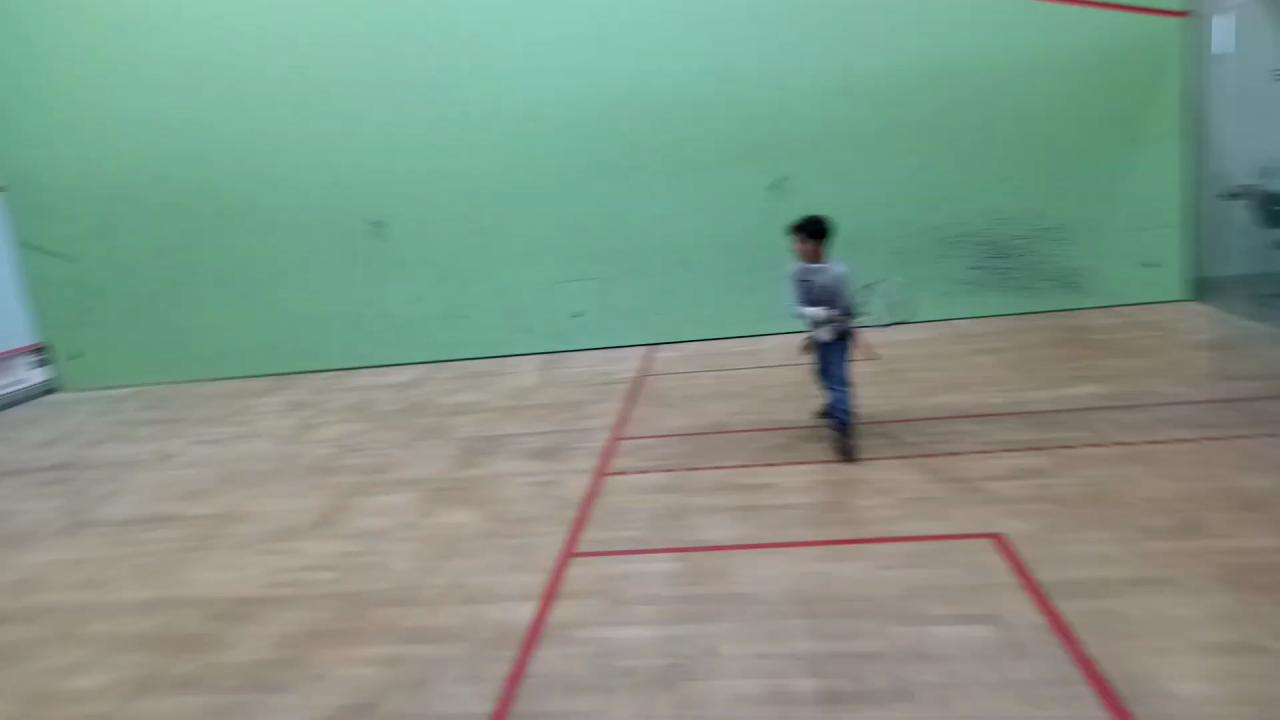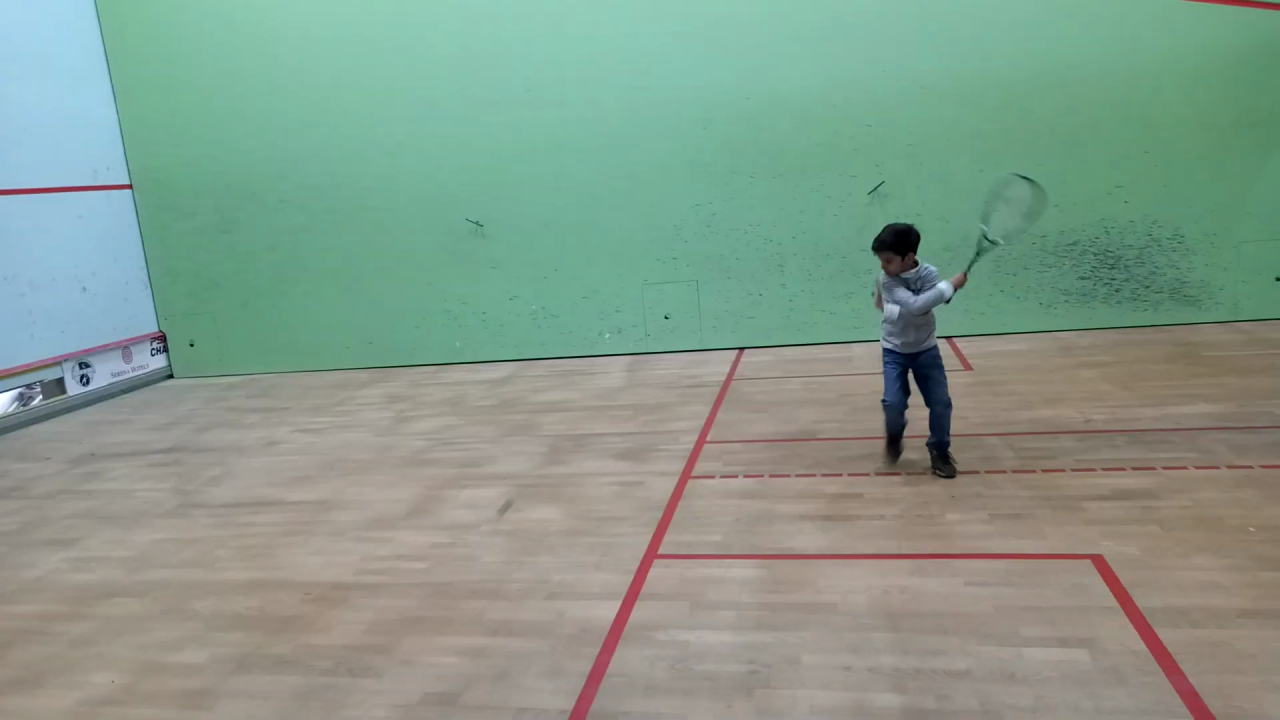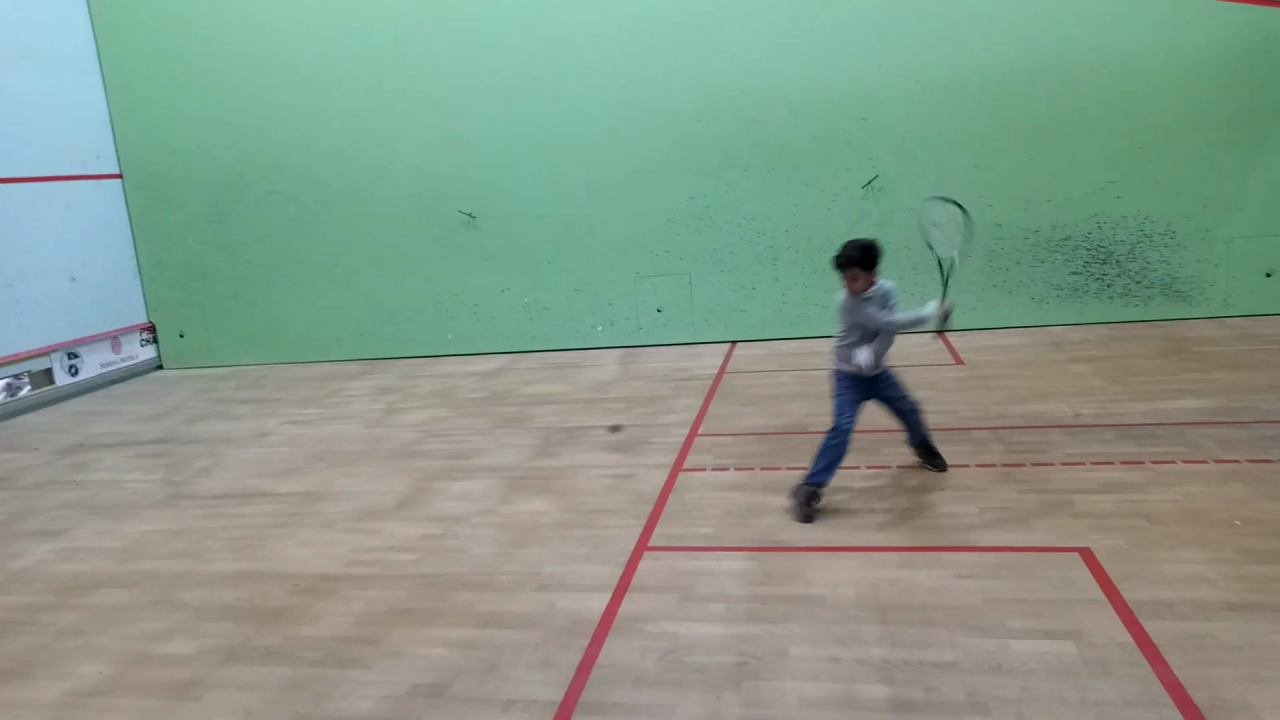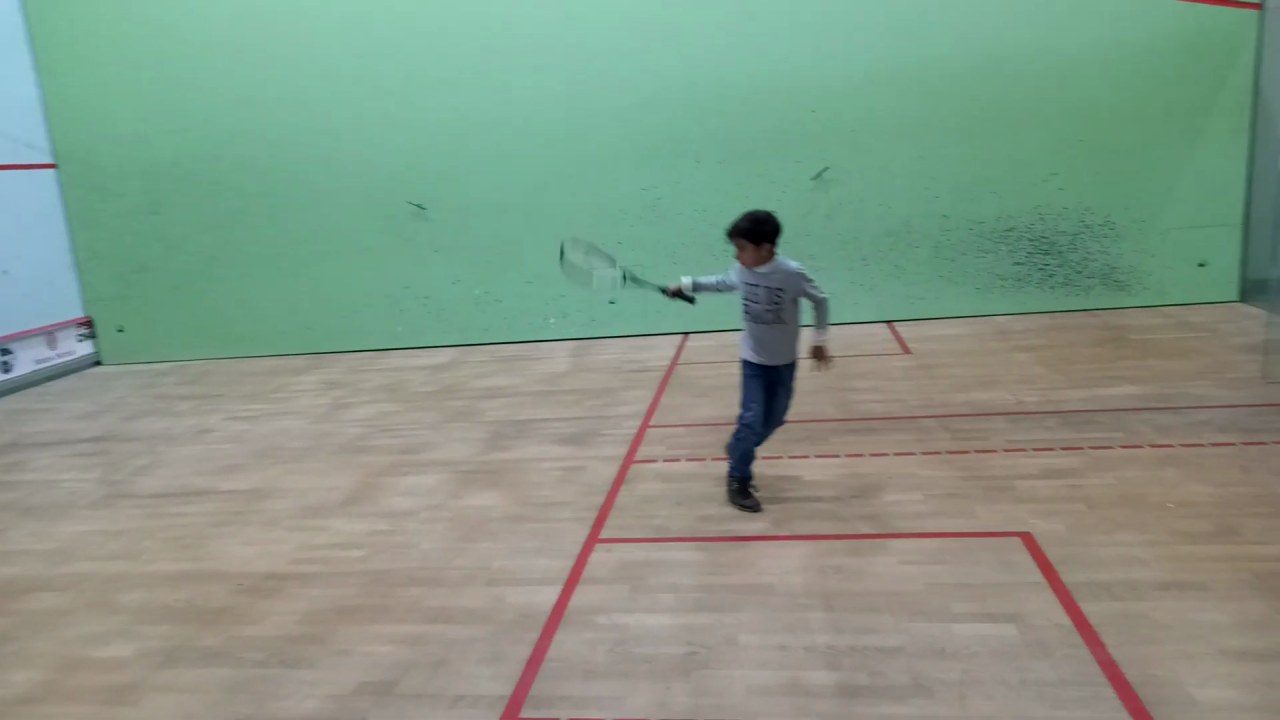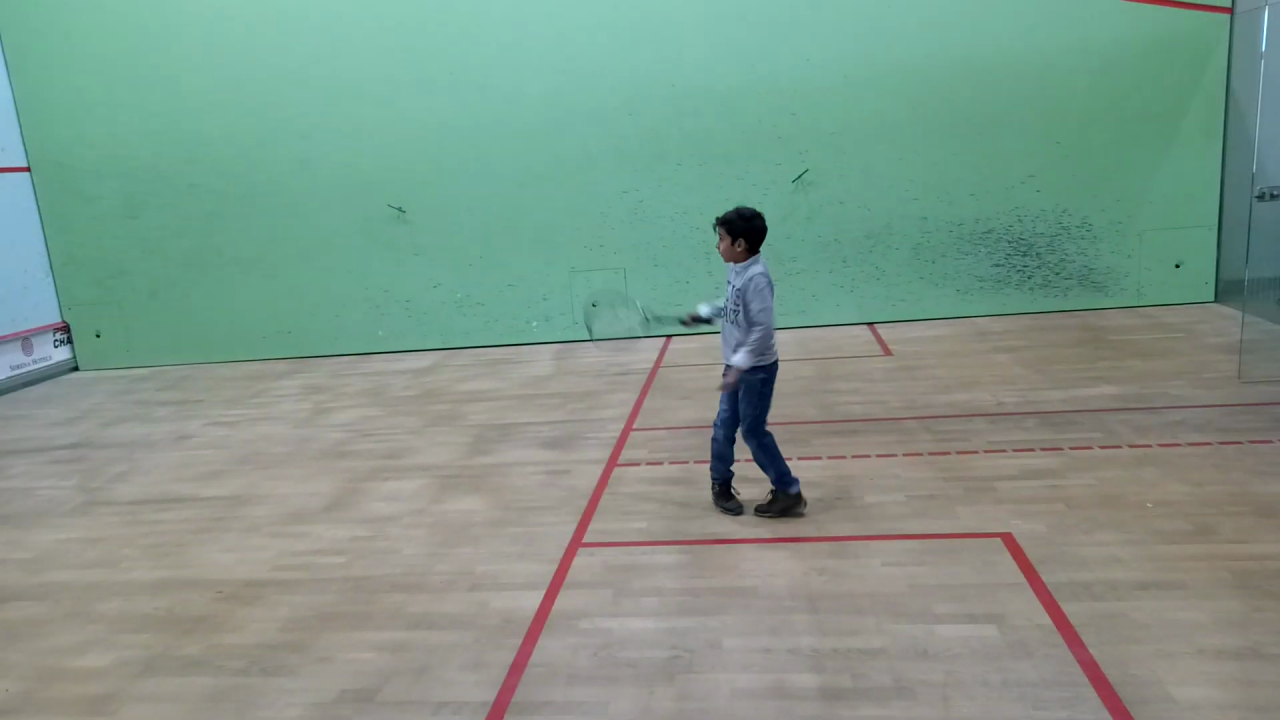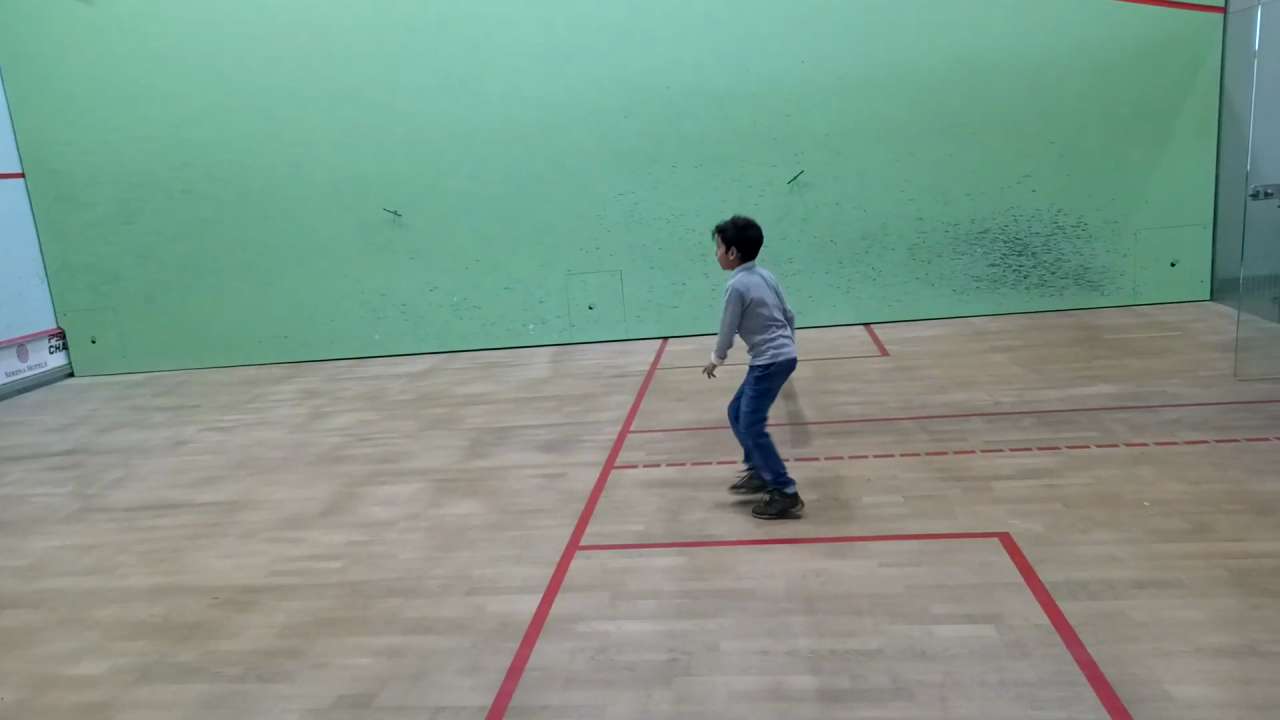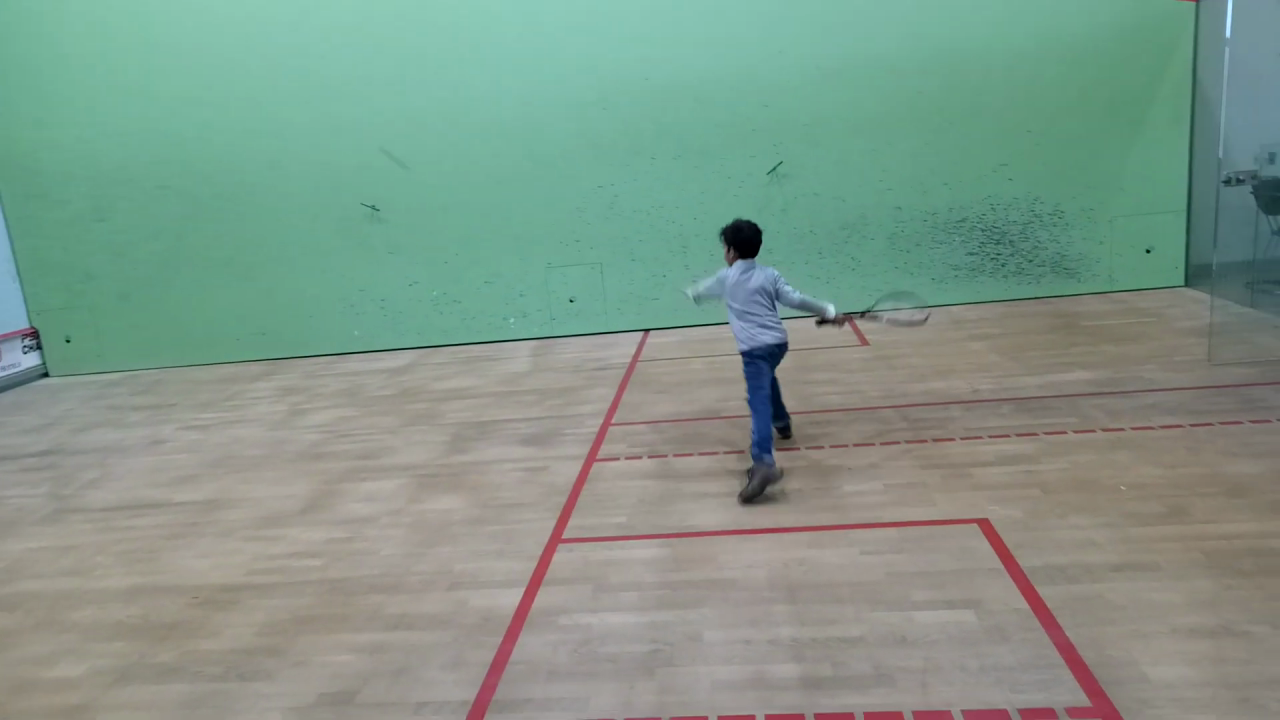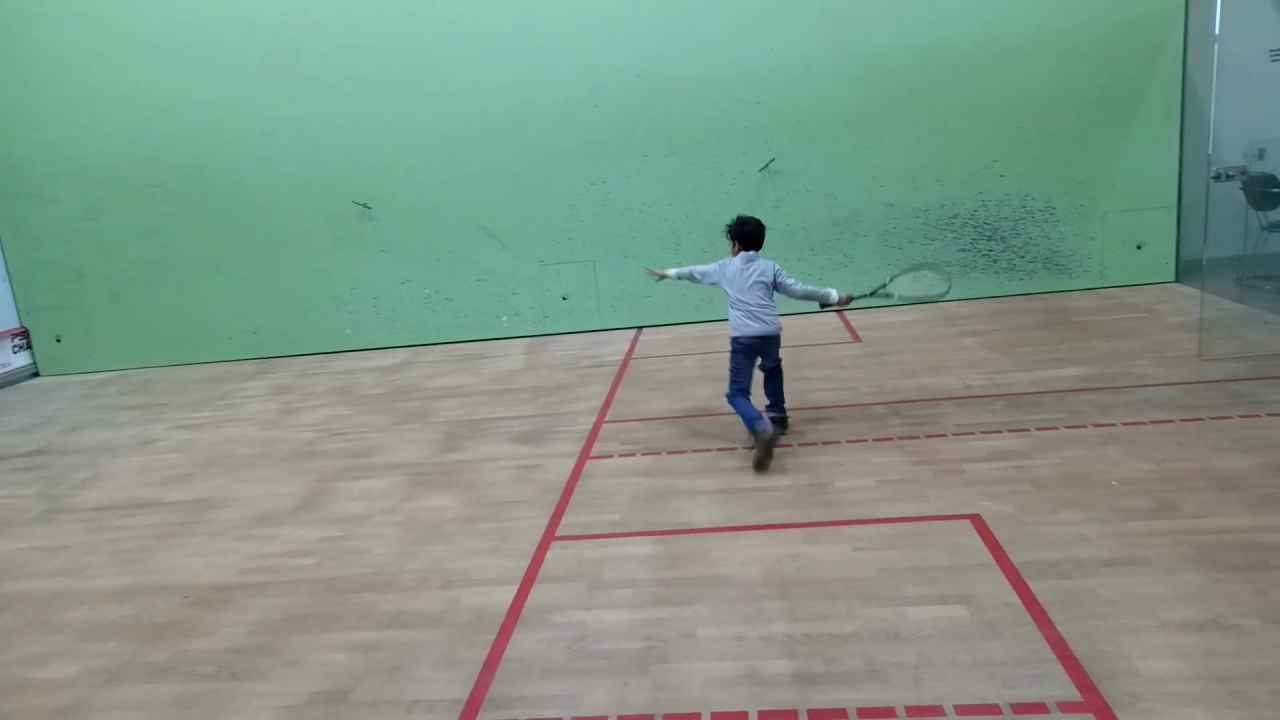
dt=0.3s
person 1, frame 1
left shoulder: (837, 272)
right shoulder: (797, 272)
left elbow: (846, 312)
right elbow: (797, 308)
left wrist: (821, 335)
right wrist: (822, 314)
left hip: (838, 333)
right hip: (820, 333)
left knee: (837, 377)
right knee: (827, 375)
left ankle: (843, 432)
right ankle: (835, 408)
person 1, frame 2
left shoulder: (930, 274)
right shoulder: (887, 280)
left elbow: (917, 311)
right elbow: (914, 305)
left wrist: (889, 308)
right wrist: (949, 286)
left hip: (925, 349)
right hip: (895, 350)
left knee: (940, 401)
right knee: (893, 401)
left ankle: (940, 450)
right ankle: (895, 433)
person 1, frame 3
left shoulder: (886, 291)
right shoulder: (846, 301)
left elbow: (886, 337)
right elbow: (893, 323)
left wrist: (864, 359)
right wrist: (932, 312)
left hip: (876, 371)
right hip: (848, 374)
left knee: (910, 413)
right knee: (842, 428)
left ankle: (924, 450)
right ankle: (808, 490)
person 1, frame 4
left shoulder: (792, 273)
right shoulder: (742, 270)
left elbow: (820, 300)
right elbow: (722, 282)
left wrist: (818, 340)
right wrist: (687, 284)
left hip: (784, 362)
right hip: (754, 360)
left knee: (774, 419)
right knee: (751, 420)
left ankle: (745, 453)
right ankle: (738, 481)
person 1, frame 5
left shoulder: (757, 277)
right shoulder: (740, 272)
left elbow: (763, 327)
left wrist: (737, 366)
right wrist: (704, 312)
left hip: (756, 368)
right hip: (738, 364)
left knee: (753, 431)
right knee: (724, 426)
left ankle: (788, 492)
right ankle: (722, 488)
person 1, frame 6
left shoulder: (737, 286)
right shoulder: (763, 276)
left elbow: (727, 331)
right elbow: (788, 314)
left wrist: (716, 359)
right wrist: (787, 343)
left hip: (770, 362)
right hip: (779, 357)
left knee: (751, 427)
right knee: (737, 413)
left ankle: (784, 493)
right ankle: (758, 472)
person 1, frame 7
left shoulder: (724, 278)
right shoulder: (770, 275)
left elbow: (701, 292)
right elbow: (796, 300)
left wrist: (690, 292)
right wrist: (830, 312)
left hip: (756, 347)
right hip: (778, 342)
left knee: (759, 405)
right knee: (765, 379)
left ankle: (765, 464)
right ankle: (781, 422)
person 1, frame 8
left shoulder: (726, 267)
right shoulder: (770, 268)
left elbow: (696, 272)
right elbow: (797, 290)
left wrist: (669, 273)
right wrist: (833, 296)
left hip: (743, 336)
right hip: (770, 333)
left knee: (737, 393)
right knee: (772, 368)
left ankle: (762, 429)
right ankle: (777, 416)
